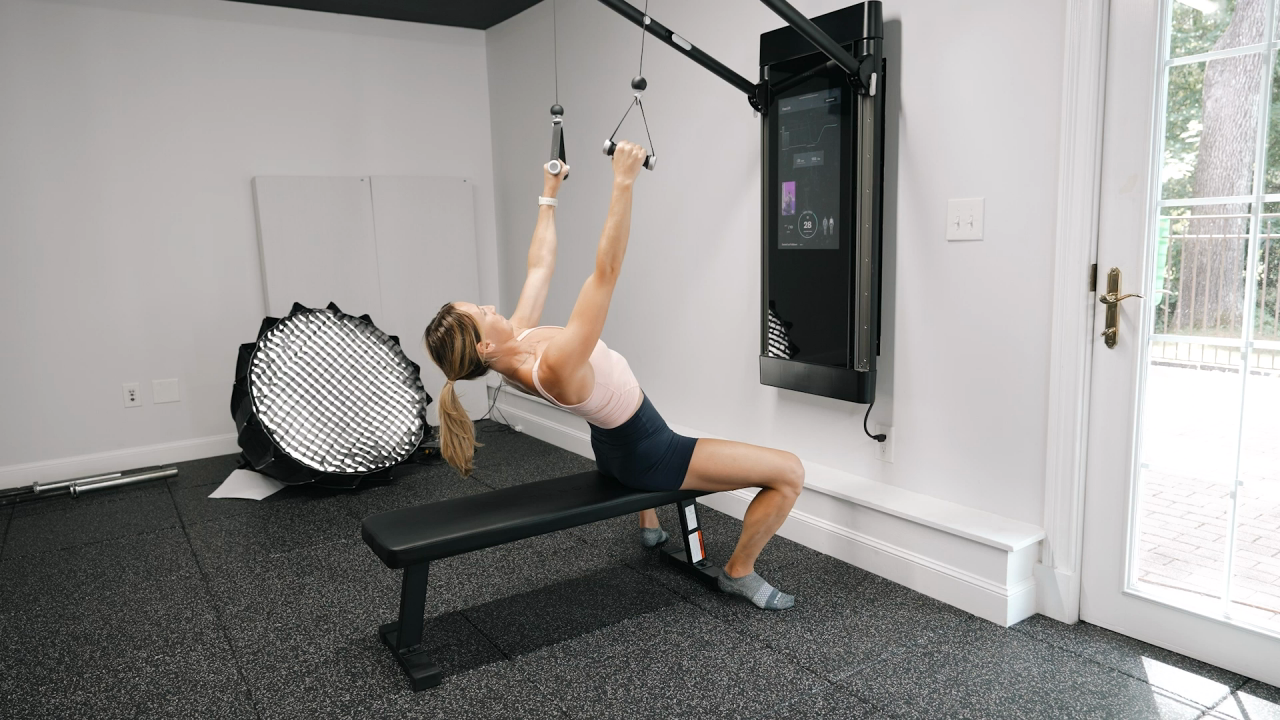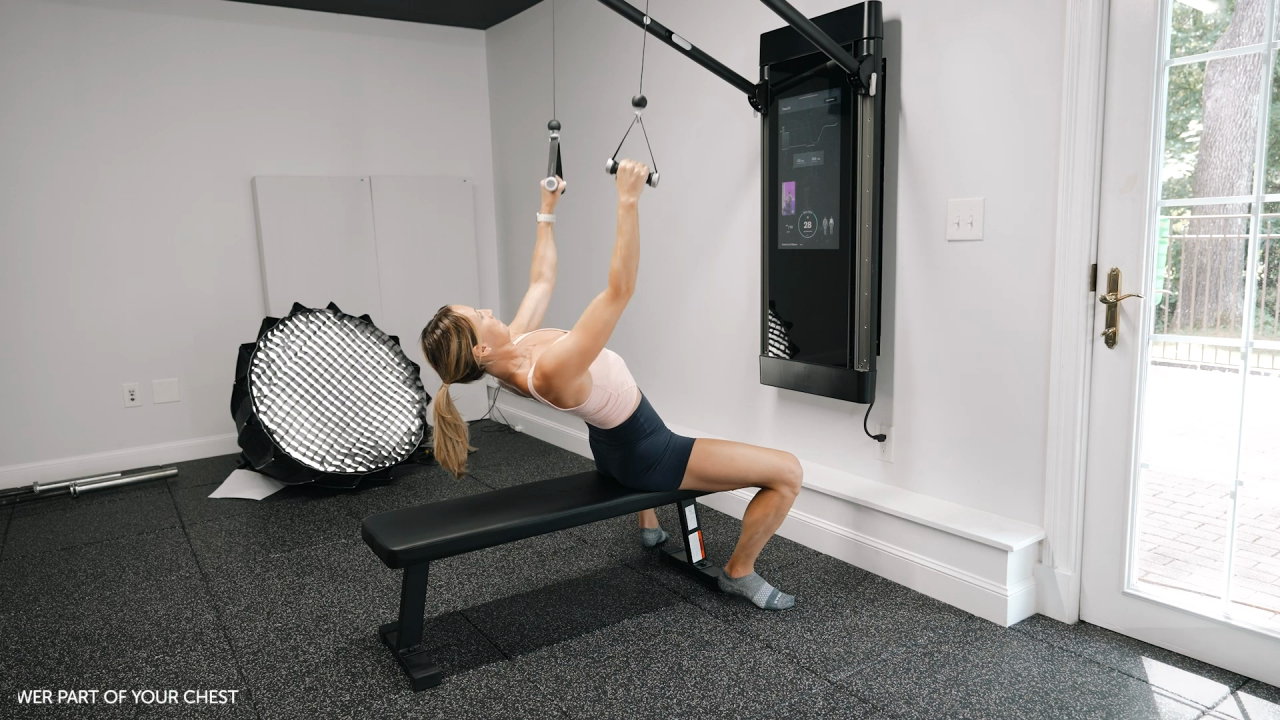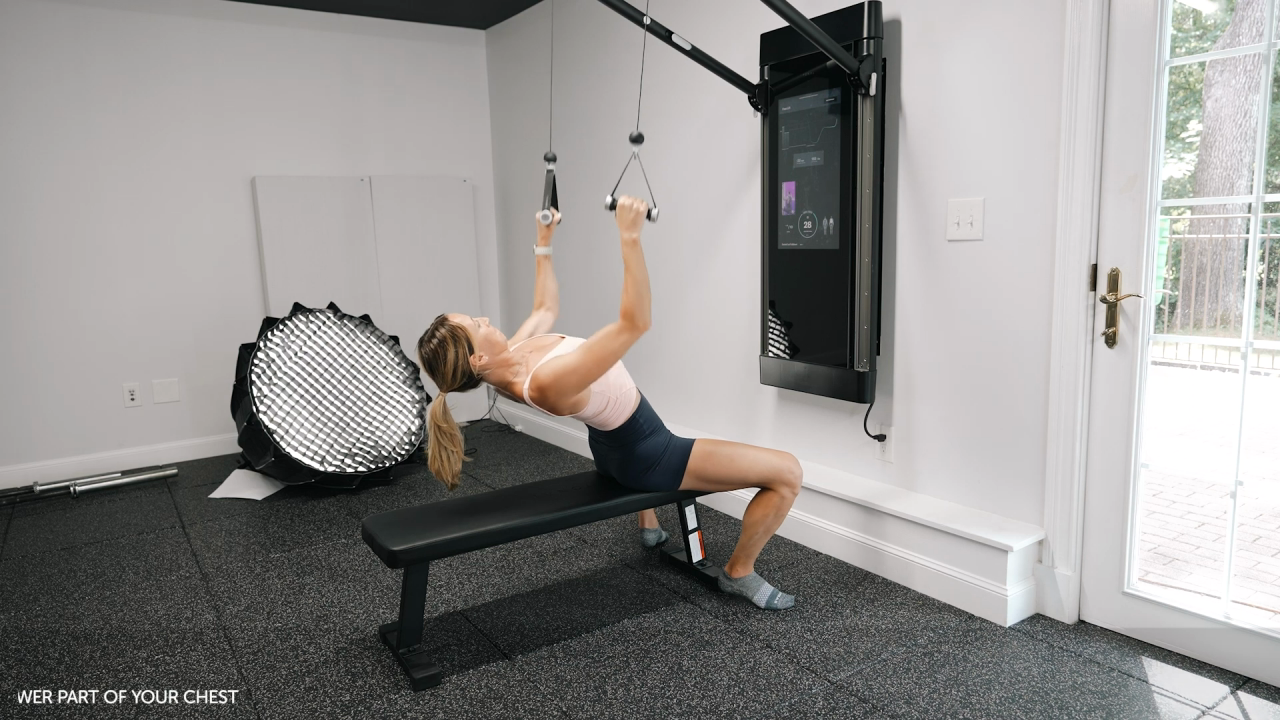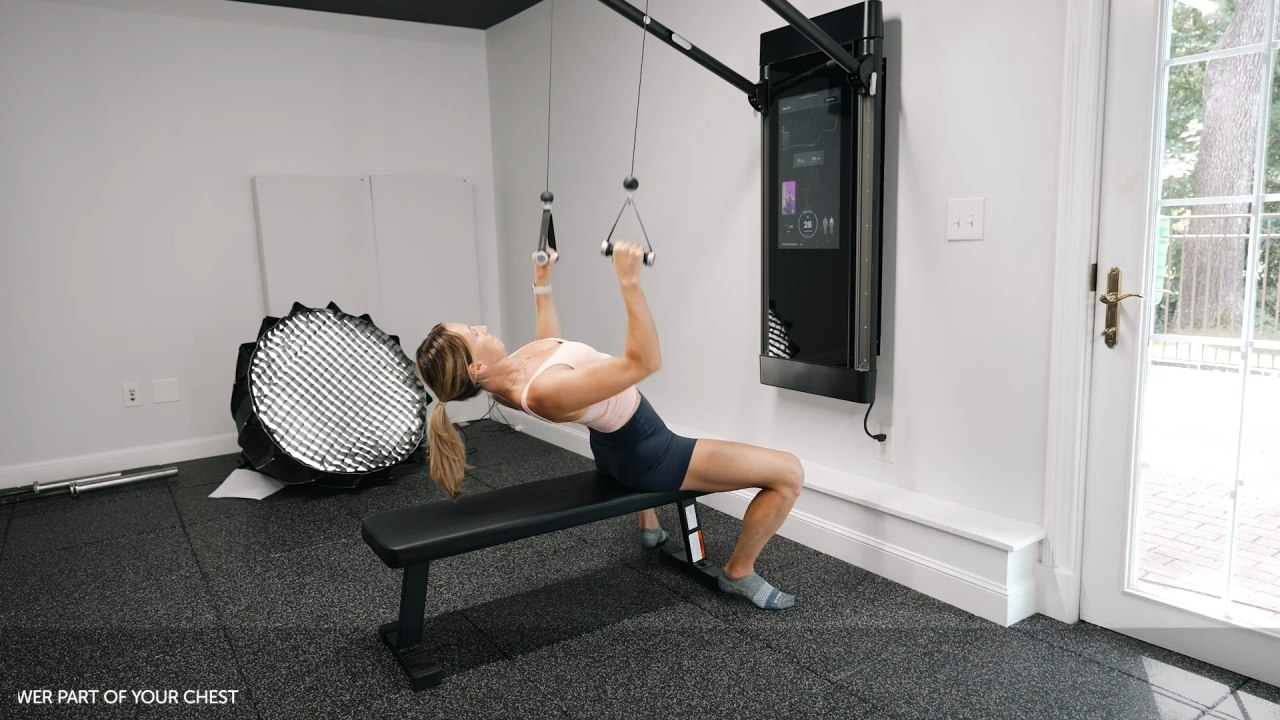
dt=0.2s
person 1, frame 1
left shoulder: (515, 344)
right shoulder: (552, 367)
left elbow: (540, 265)
right elbow: (606, 272)
left wrist: (549, 193)
right wrist: (623, 182)
left hip: (618, 445)
right hip: (645, 455)
right knee: (789, 472)
left ankle: (650, 525)
right ankle: (739, 573)
person 1, frame 2
left shoulder: (512, 349)
right shoulder: (549, 372)
left elbow: (542, 281)
right elbow: (620, 291)
left wrist: (547, 210)
right wrist: (627, 202)
left hip: (616, 444)
right hip: (644, 454)
right knee: (788, 472)
left ankle: (649, 525)
right ankle: (739, 574)
person 1, frame 3
left shoulder: (509, 362)
right shoulder: (547, 382)
left elbow: (545, 312)
right elbow: (635, 325)
left wrist: (544, 244)
right wrist: (629, 237)
left hip: (617, 446)
right hip: (645, 455)
right knee: (787, 473)
left ankle: (649, 524)
right ankle: (739, 574)
person 1, frame 4
left shoulder: (508, 374)
right shoulder: (544, 390)
left elbow: (547, 342)
right elbow: (646, 363)
left wrist: (542, 282)
right wrist: (629, 281)
left hip: (617, 445)
right hip: (646, 454)
right knee: (789, 473)
left ankle: (649, 525)
right ankle: (739, 574)
